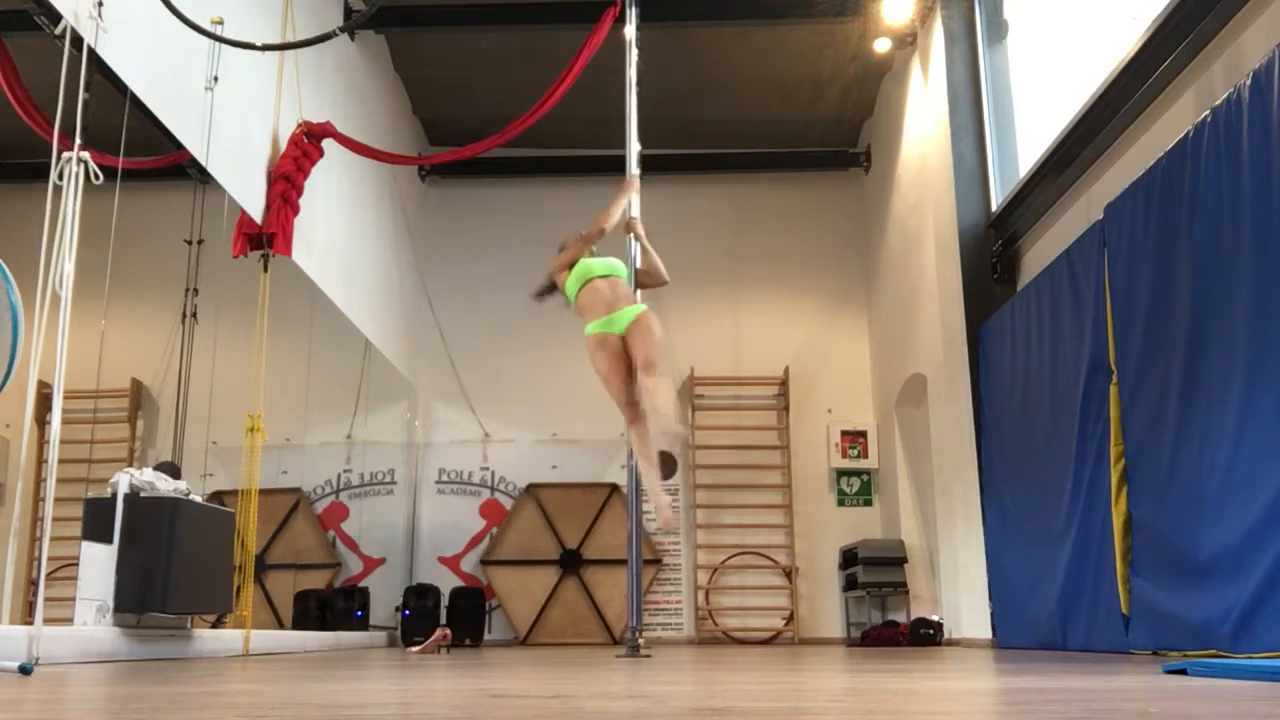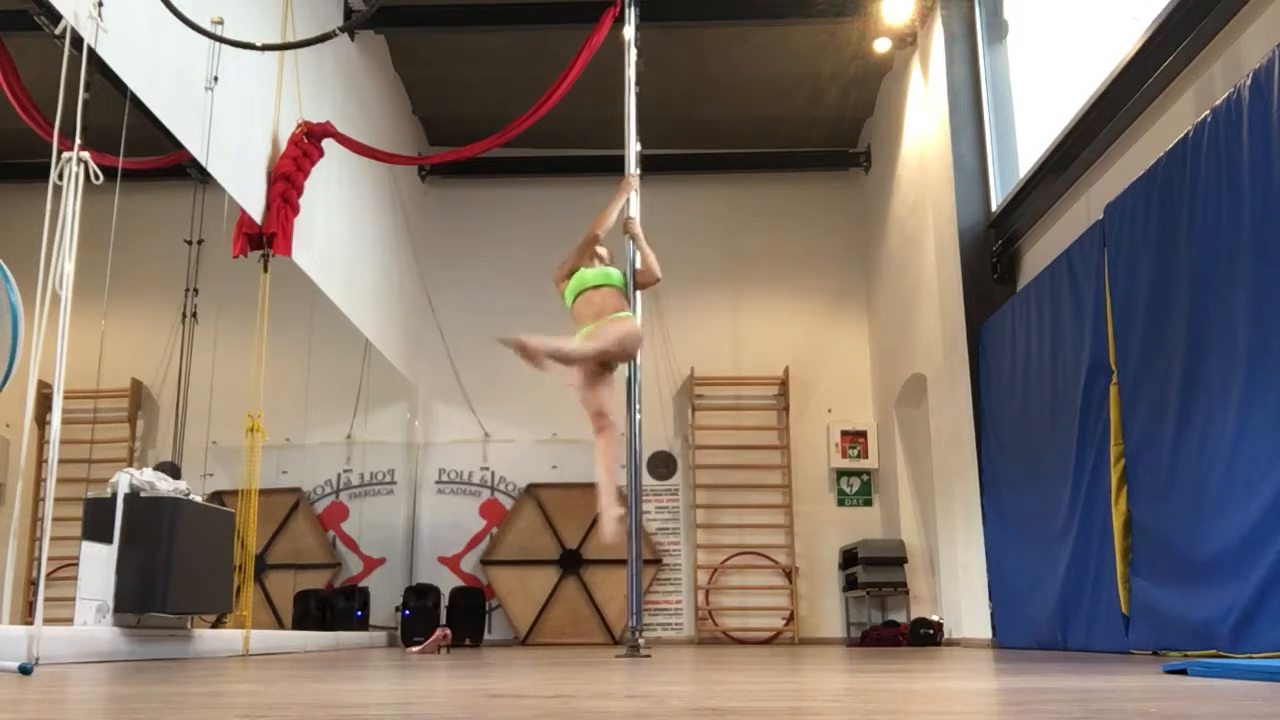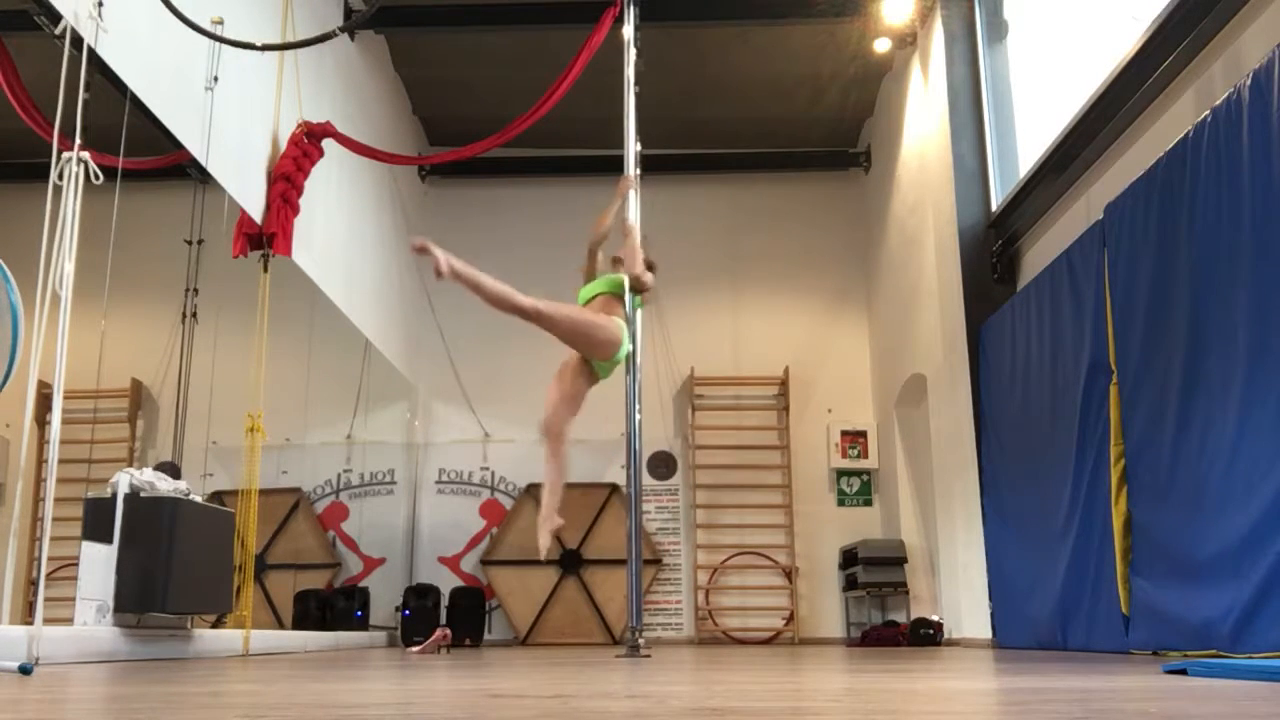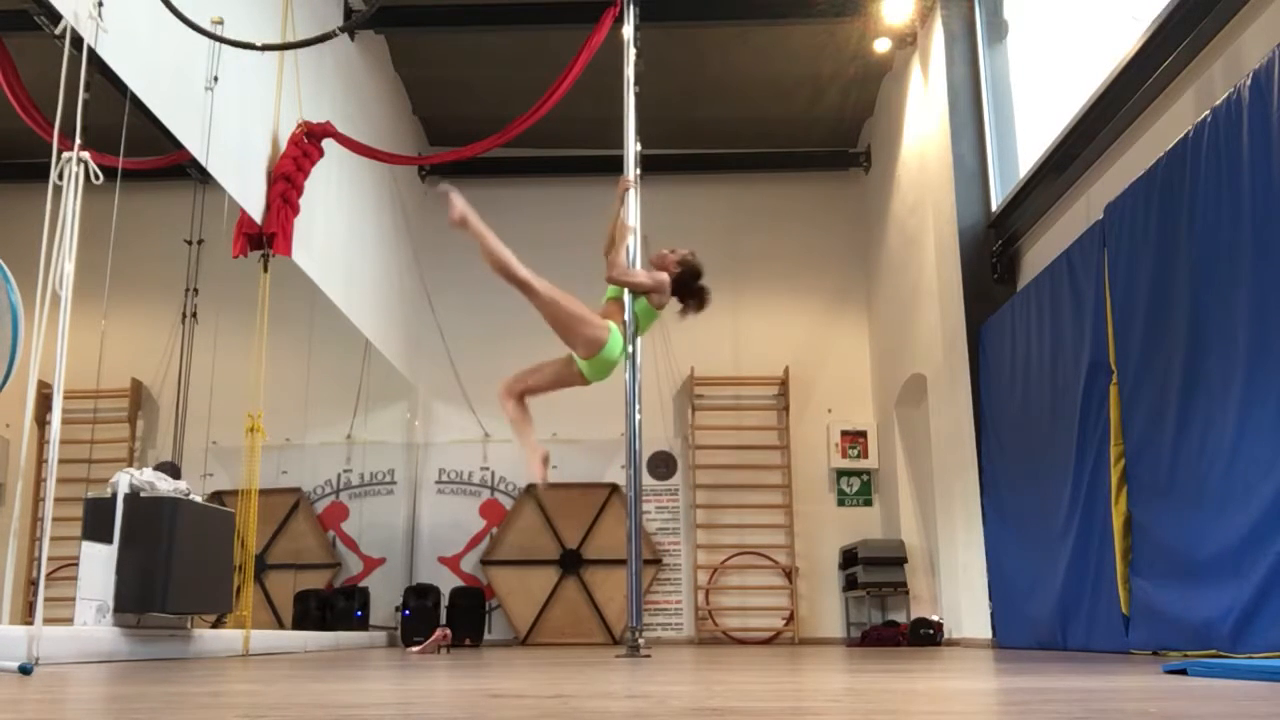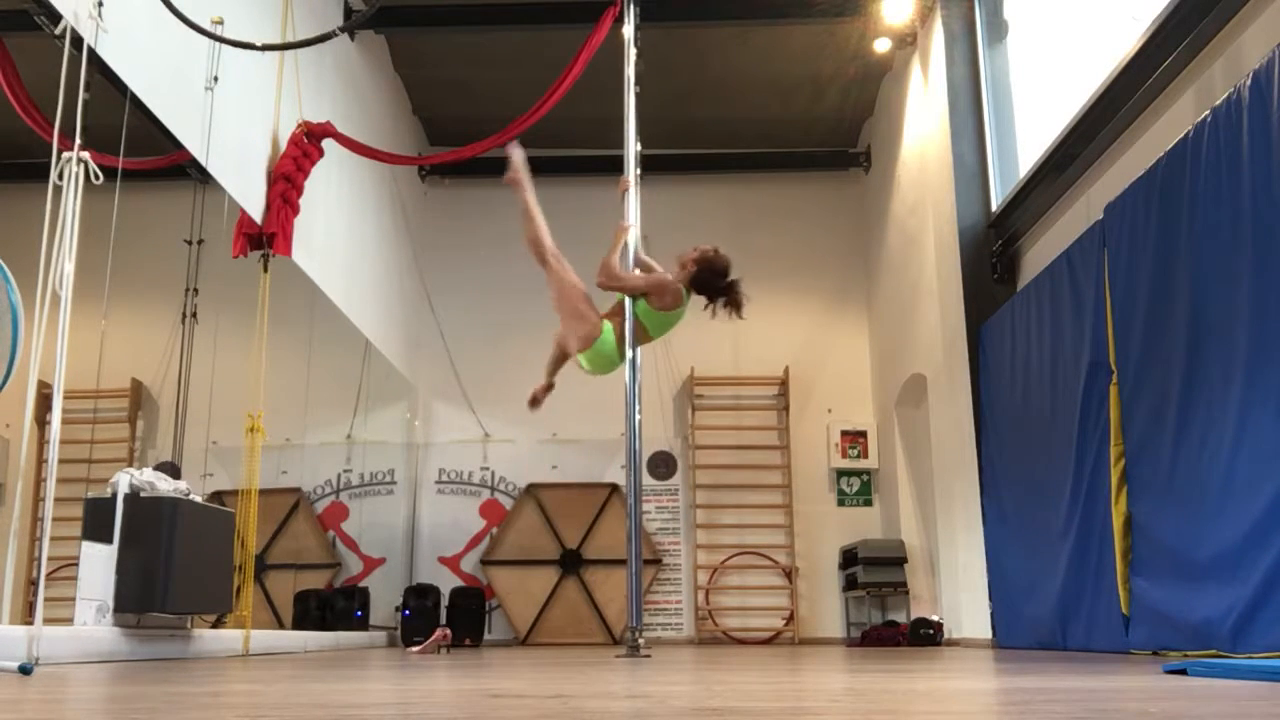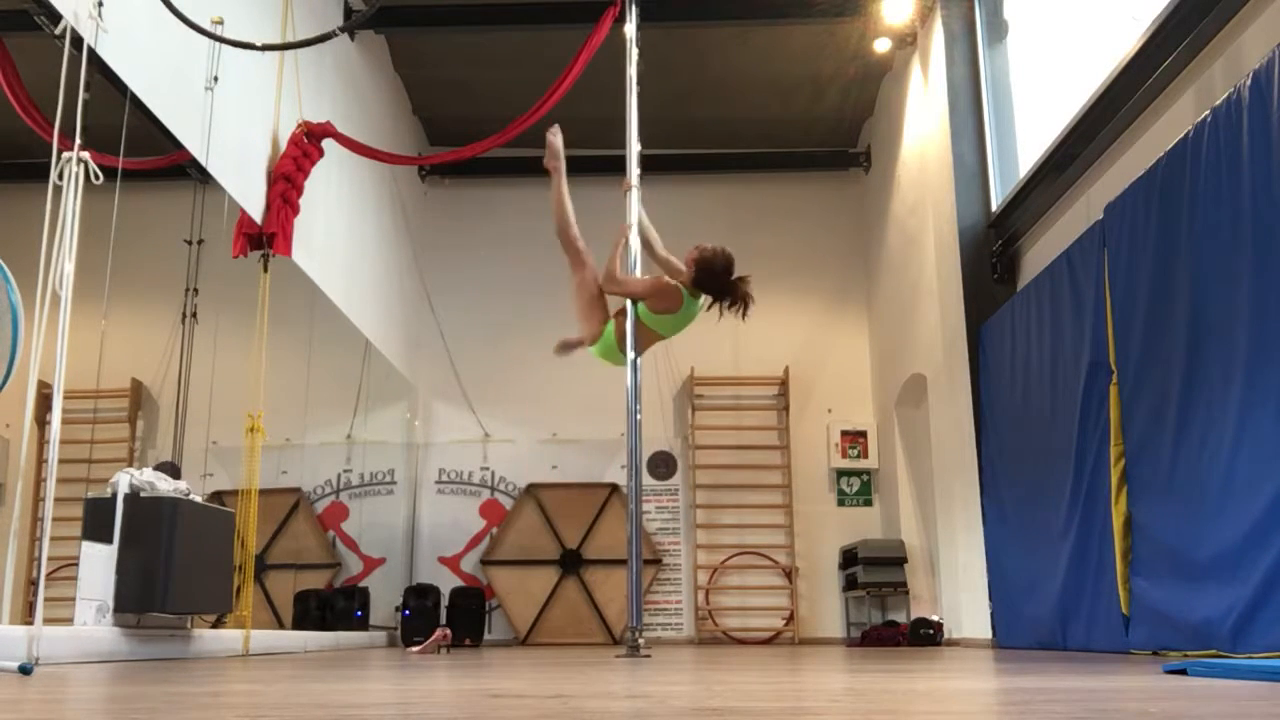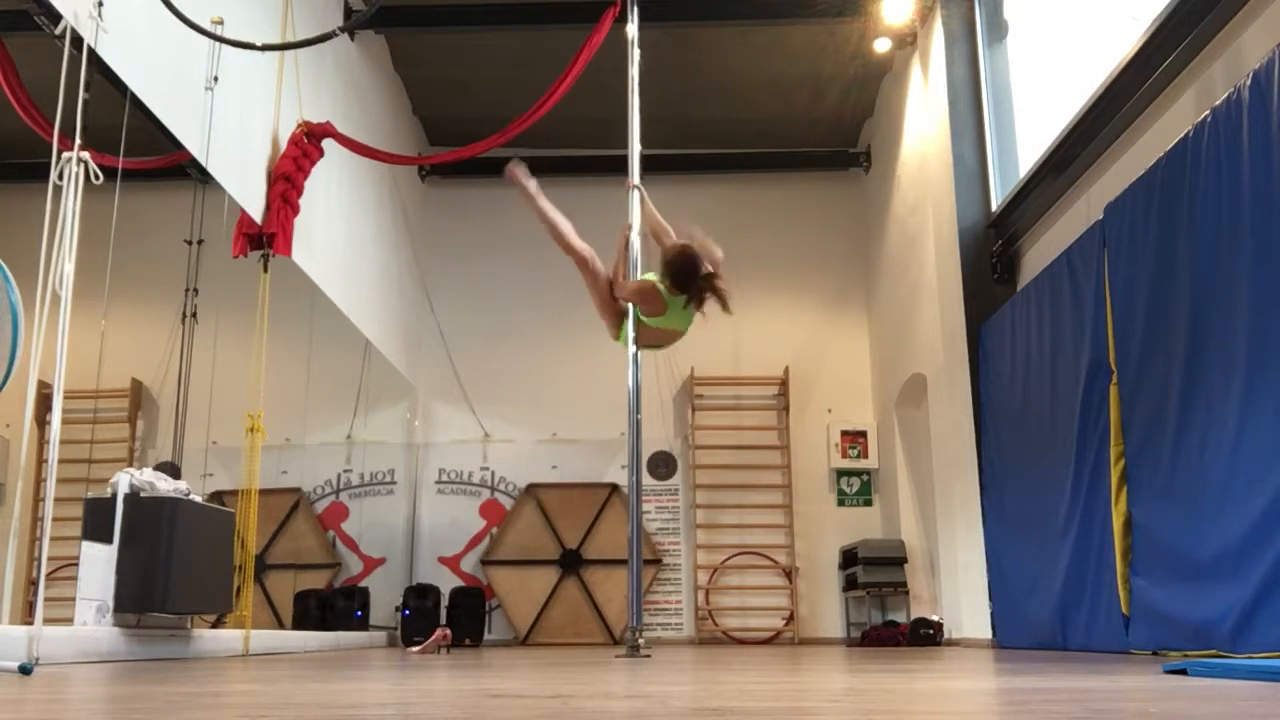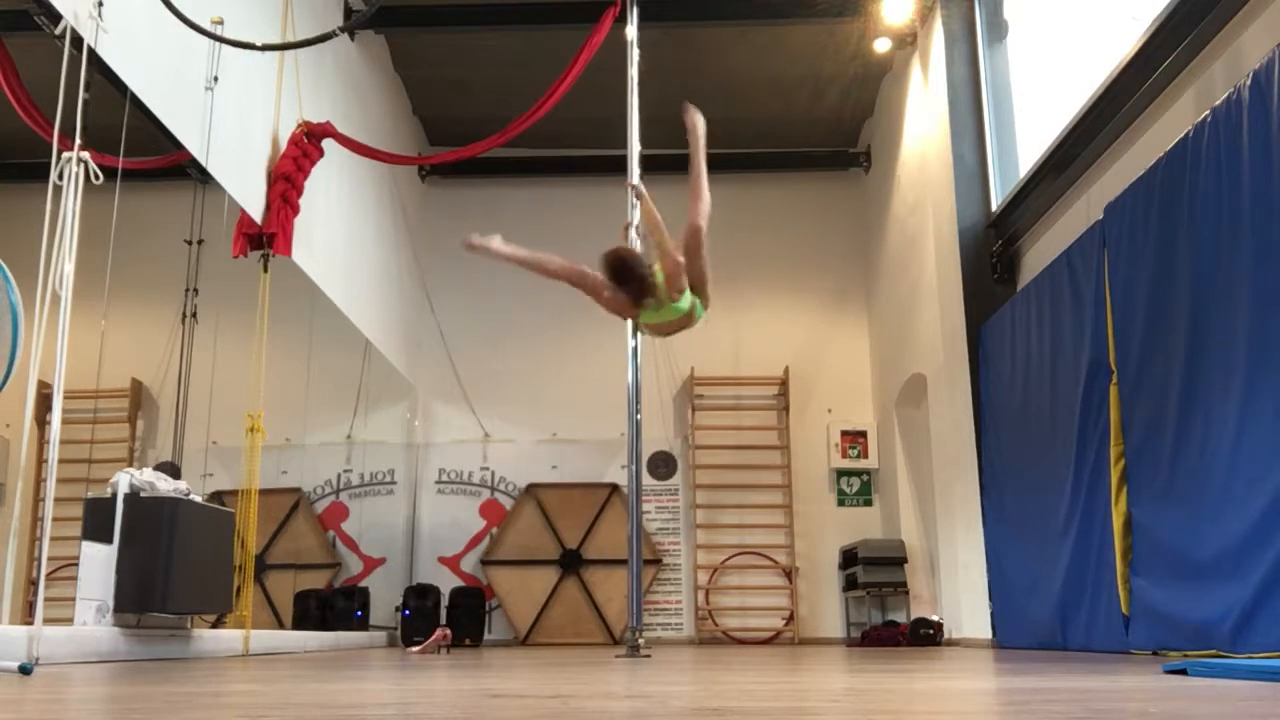
dt=0.2s
person 1, frame 1
left shoulder: (618, 266)
right shoulder: (564, 263)
left elbow: (661, 278)
right elbow: (600, 226)
left wrist: (640, 237)
right wrist: (627, 191)
left hip: (637, 316)
right hip: (601, 332)
left knee: (651, 368)
right knee: (631, 411)
left ankle: (664, 421)
right ankle: (657, 498)
person 1, frame 2
left shoulder: (620, 274)
right shoulder: (568, 273)
left elbow: (653, 274)
right elbow: (595, 233)
left wrist: (637, 236)
right wrist: (623, 193)
left hip: (623, 329)
right hip: (586, 346)
left knee: (597, 341)
right knee: (602, 422)
left ankle: (542, 345)
right ankle: (608, 506)
person 1, frame 3
left shoulder: (637, 282)
right shoulder: (592, 284)
left elbow: (638, 273)
right elbow: (595, 242)
left wrist: (632, 238)
right wrist: (619, 199)
left hip: (608, 337)
right hip: (583, 359)
left knee: (528, 306)
right knee: (552, 429)
left ankle: (453, 266)
right ankle: (548, 515)
person 1, frame 4
left shoulder: (661, 281)
right shoulder: (647, 279)
left elbow: (614, 273)
right elbow: (610, 251)
left wrist: (623, 239)
right wrist: (620, 201)
left hip: (600, 341)
right hip: (594, 356)
left knee: (524, 277)
right knee: (509, 390)
left ankle: (468, 217)
right ankle: (533, 453)
person 1, frame 5
left shoulder: (667, 287)
right shoulder: (673, 290)
left elbow: (607, 278)
right elbow: (636, 257)
left wrist: (620, 238)
left hip: (597, 342)
right hip: (604, 355)
left knee: (549, 256)
right knee: (564, 332)
left ankle: (522, 179)
person 1, frame 6
left shoulder: (665, 289)
right shoulder: (698, 293)
left elbow: (610, 283)
right elbow: (657, 252)
left wrist: (620, 243)
left hip: (607, 341)
right hip: (624, 351)
left knee: (576, 248)
left ankle: (558, 167)
right ankle: (583, 339)
person 1, frame 7
left shoulder: (649, 291)
right shoulder: (704, 277)
left elbow: (617, 288)
right elbow: (666, 237)
left wrist: (624, 246)
right wrist: (643, 199)
left knee: (583, 253)
left ankle: (531, 189)
person 1, frame 8
left shoulder: (623, 303)
right shoulder: (675, 273)
right elbow: (660, 237)
right wrist: (644, 198)
left hip: (653, 325)
right hip: (693, 308)
left knee: (575, 274)
right knee: (697, 223)
left ankle: (500, 249)
right ankle: (697, 139)
